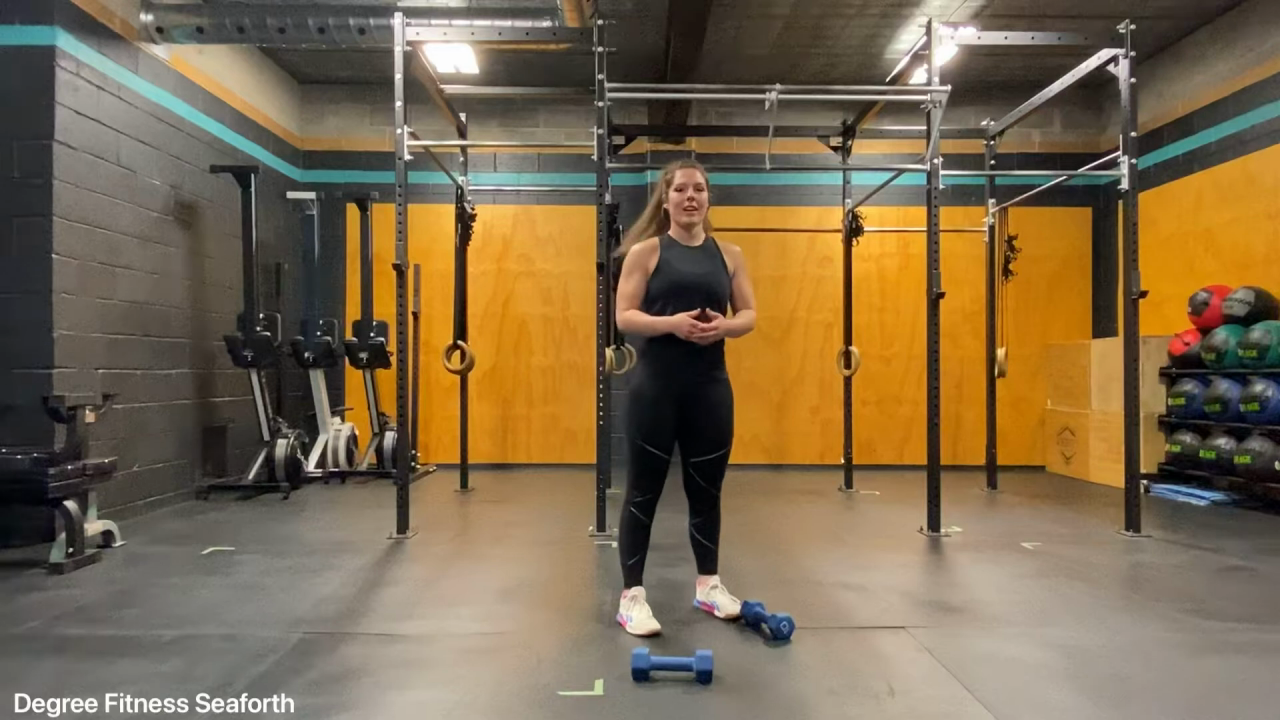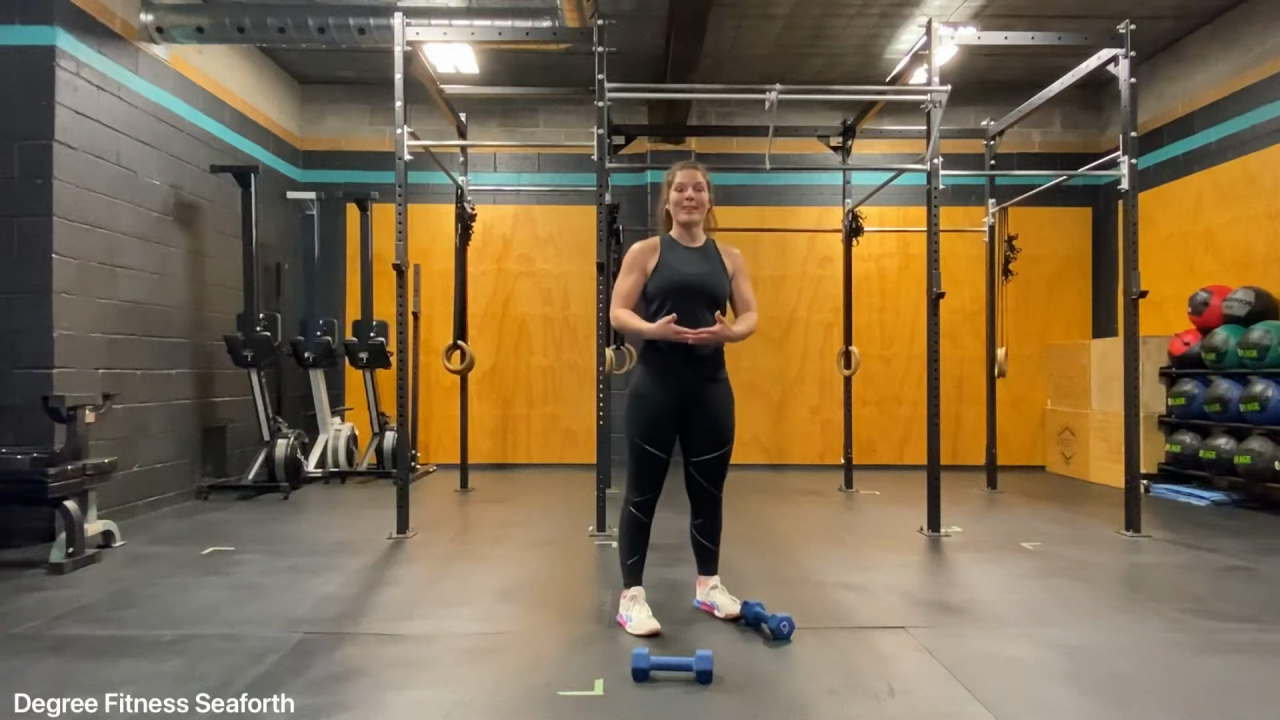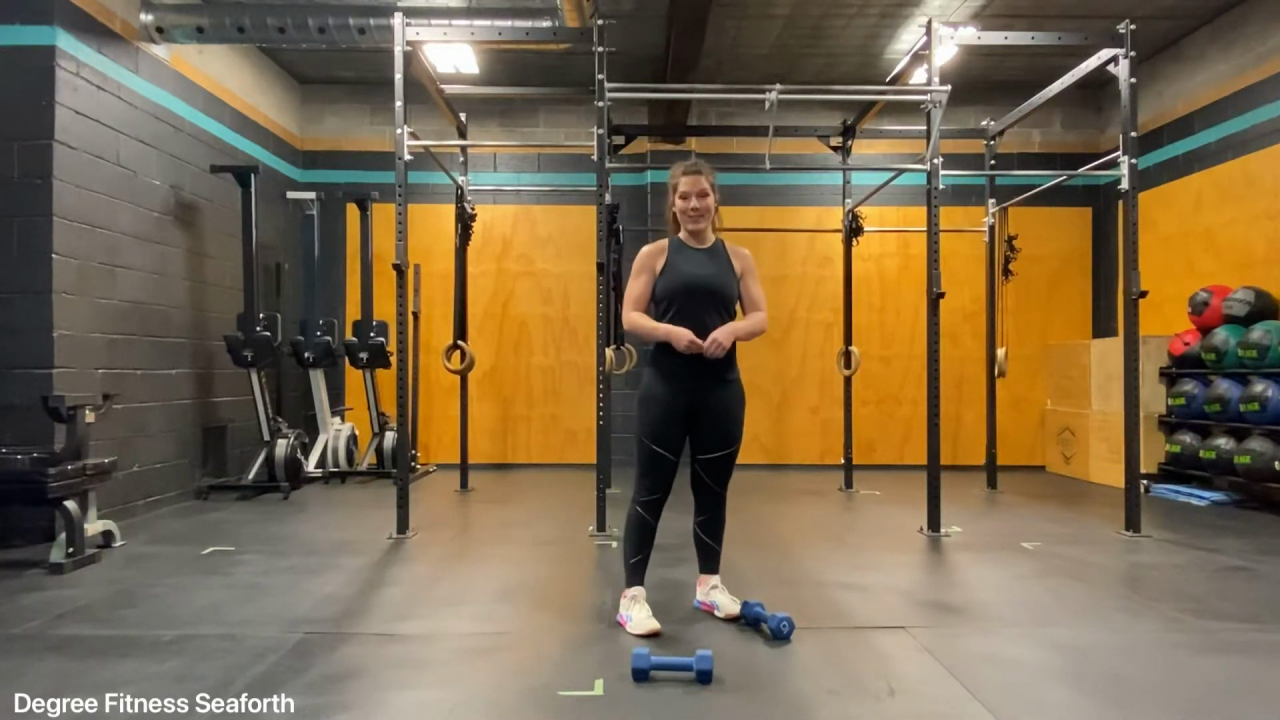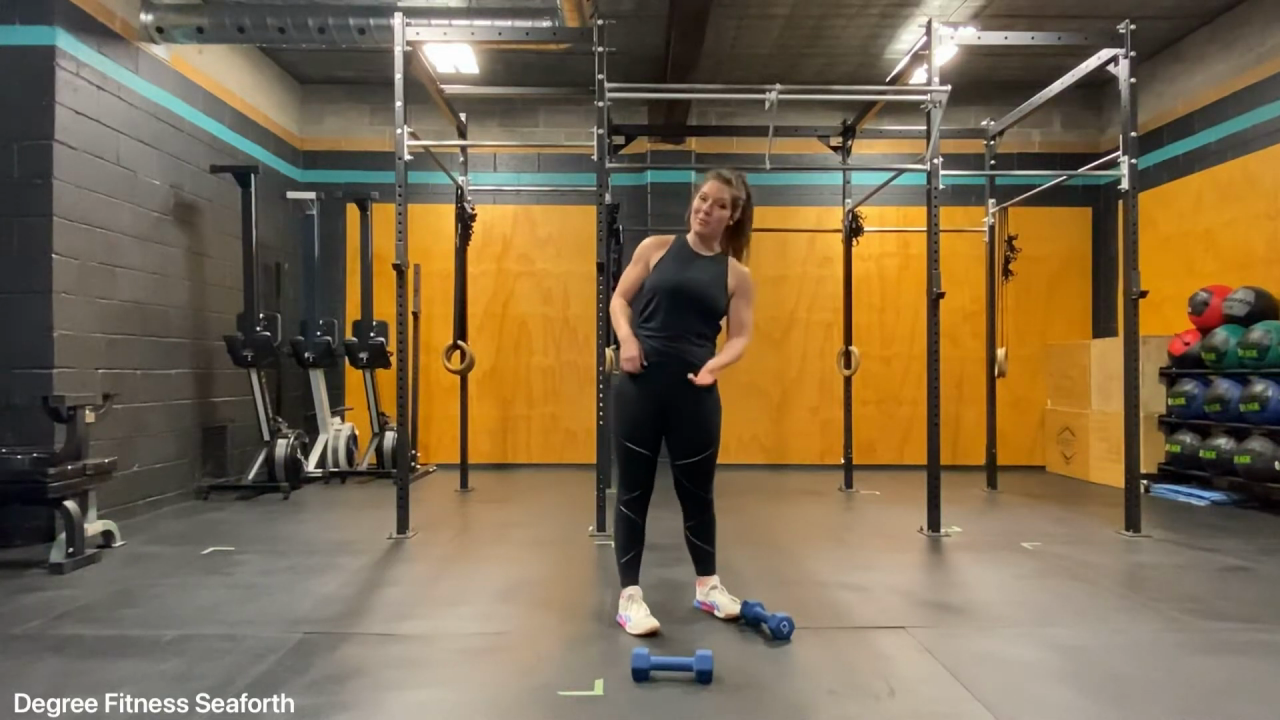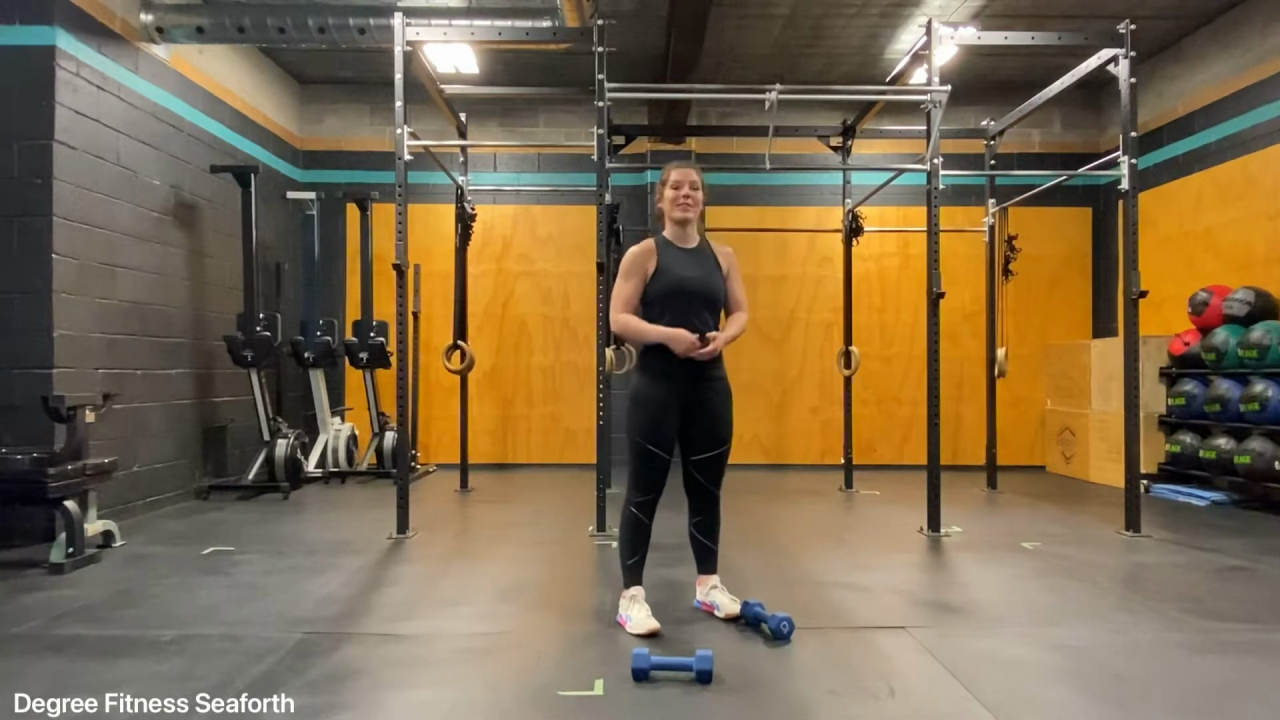
dt=1s
person 1, frame 1
left shoulder: (728, 255)
right shoulder: (645, 251)
left elbow: (748, 315)
right elbow: (624, 316)
left wrist: (724, 326)
right wrist: (670, 323)
left hip: (710, 385)
right hip: (656, 385)
left knee: (706, 489)
right knee: (644, 491)
left ankle: (708, 584)
right ankle: (632, 596)
person 1, frame 2
left shoulder: (729, 257)
right shoulder: (645, 252)
left elbow: (750, 317)
right elbow: (618, 312)
left wrist: (730, 332)
right wrist: (653, 329)
left hip: (710, 386)
right hip: (655, 385)
left knee: (708, 489)
right knee: (644, 490)
left ankle: (709, 584)
right ankle: (631, 596)
person 1, frame 3
left shoulder: (738, 257)
right shoulder: (653, 254)
left elbow: (760, 317)
right elbow: (631, 316)
left wrist: (731, 329)
right wrist: (670, 331)
left hip: (721, 387)
right hip: (665, 385)
left knee: (712, 489)
right knee: (651, 490)
left ankle: (708, 584)
right ankle: (632, 595)
person 1, frame 4
left shoulder: (736, 274)
right shoulder: (656, 247)
left elbow: (740, 336)
right elbow: (620, 298)
left wrist: (716, 364)
right wrist: (627, 338)
left hip: (694, 390)
right hip: (640, 383)
left knee: (697, 490)
right knee: (634, 489)
left ankle: (708, 584)
right ankle: (630, 595)
person 1, frame 5
left shoulder: (722, 256)
right shoulder: (643, 254)
left elbow: (739, 313)
right elbow: (619, 319)
left wrist: (722, 338)
right wrist: (668, 335)
left hip: (710, 385)
right hip: (657, 385)
left knee: (706, 488)
right knee: (645, 490)
left ankle: (708, 583)
right ankle: (631, 595)
